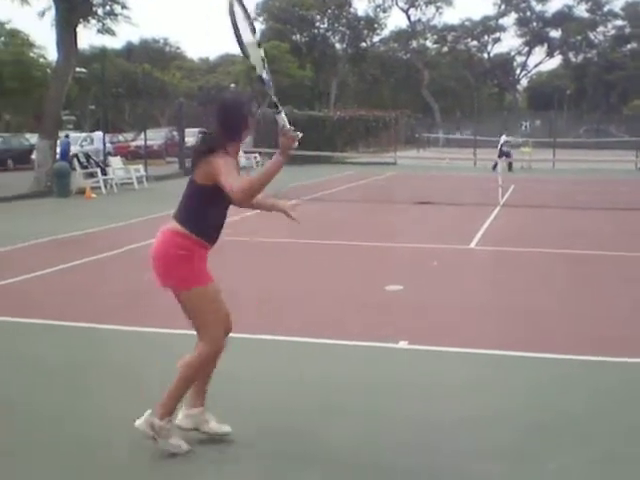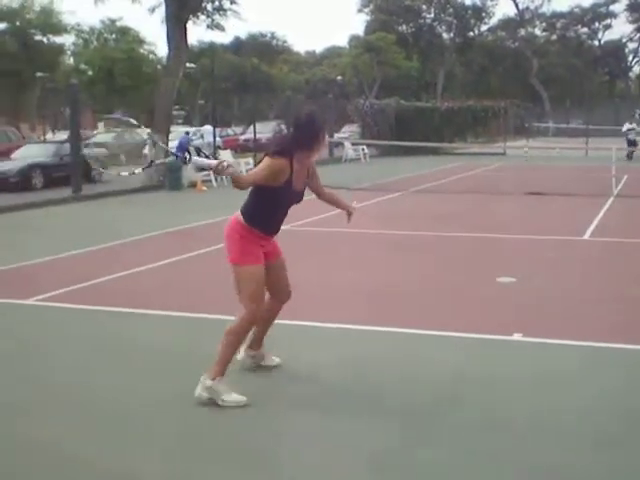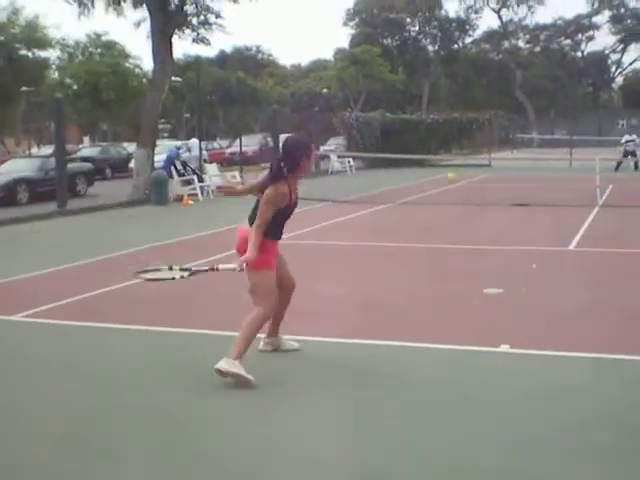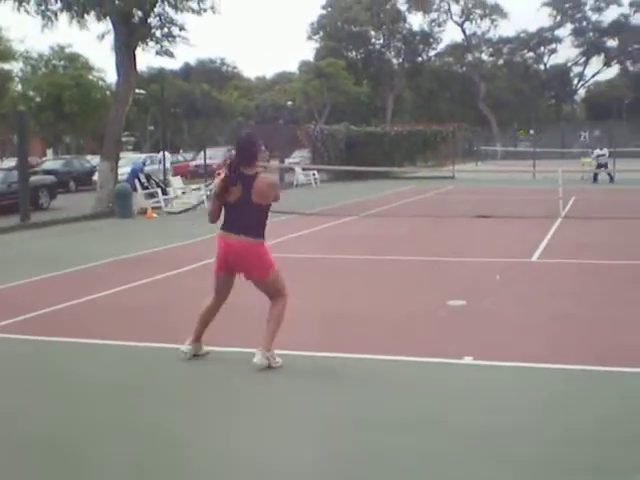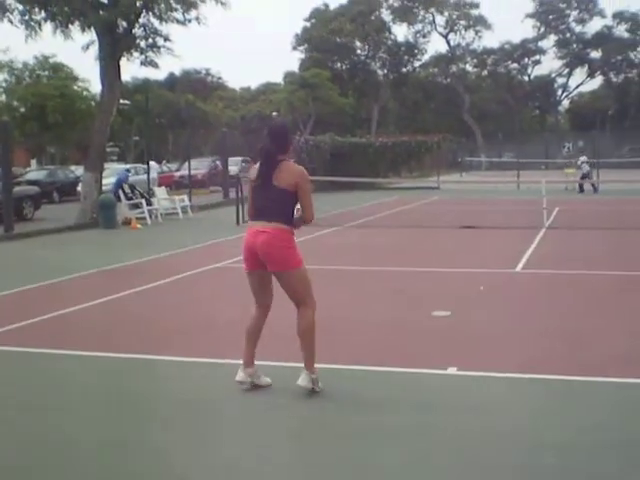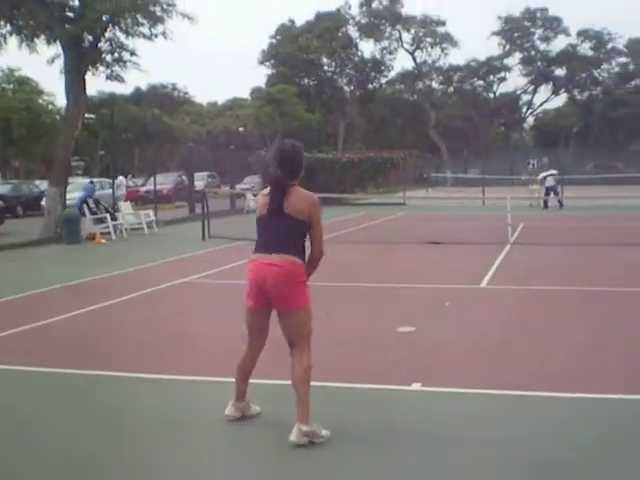
dt=0.5s
person 1, frame 1
left shoulder: (223, 155)
right shoulder: (219, 159)
left elbow: (239, 193)
right elbow: (240, 196)
left wrist: (275, 204)
right wrist: (280, 158)
left hip: (188, 250)
right hip: (179, 252)
left knee: (220, 328)
right knee: (213, 341)
left ankle: (194, 409)
right ankle: (157, 418)
person 1, frame 2
left shoulder: (307, 166)
right shoulder: (278, 163)
left elbow: (320, 192)
right elbow: (244, 182)
left wrist: (346, 206)
right wrist: (229, 172)
left hip: (264, 237)
right hip: (244, 235)
left knee: (282, 294)
right knee: (253, 311)
left ankle: (253, 350)
right ankle: (212, 381)
person 1, frame 3
left shoulder: (284, 178)
right shoulder: (280, 190)
left elbow: (246, 189)
right elbow: (259, 227)
left wrist: (231, 187)
right wrist: (251, 252)
left hip: (267, 244)
right hip: (259, 245)
left knee: (287, 286)
right knee: (266, 307)
left ankle: (272, 338)
right ankle: (230, 361)
person 1, frame 4
left shoulder: (224, 183)
right shoulder: (267, 183)
left elbow: (212, 218)
right elbow: (275, 197)
left hip: (226, 246)
right hip: (252, 251)
left knee: (218, 298)
right knee: (279, 297)
left ankle: (193, 344)
right ankle: (265, 352)
person 1, frame 5
left shoulder: (255, 170)
right shoulder: (297, 172)
right elbow: (308, 216)
left hip: (253, 238)
right hip: (278, 240)
left knee: (261, 307)
right knee: (306, 305)
left ankle: (247, 370)
right ankle: (309, 373)
person 1, frame 6
left shoulder: (261, 198)
right shoulder: (309, 199)
right elbow: (318, 251)
right wrist: (303, 277)
left hip: (257, 269)
right hip: (287, 274)
left knee: (254, 343)
right knee: (300, 350)
left ankle: (238, 403)
right ankle: (302, 425)
